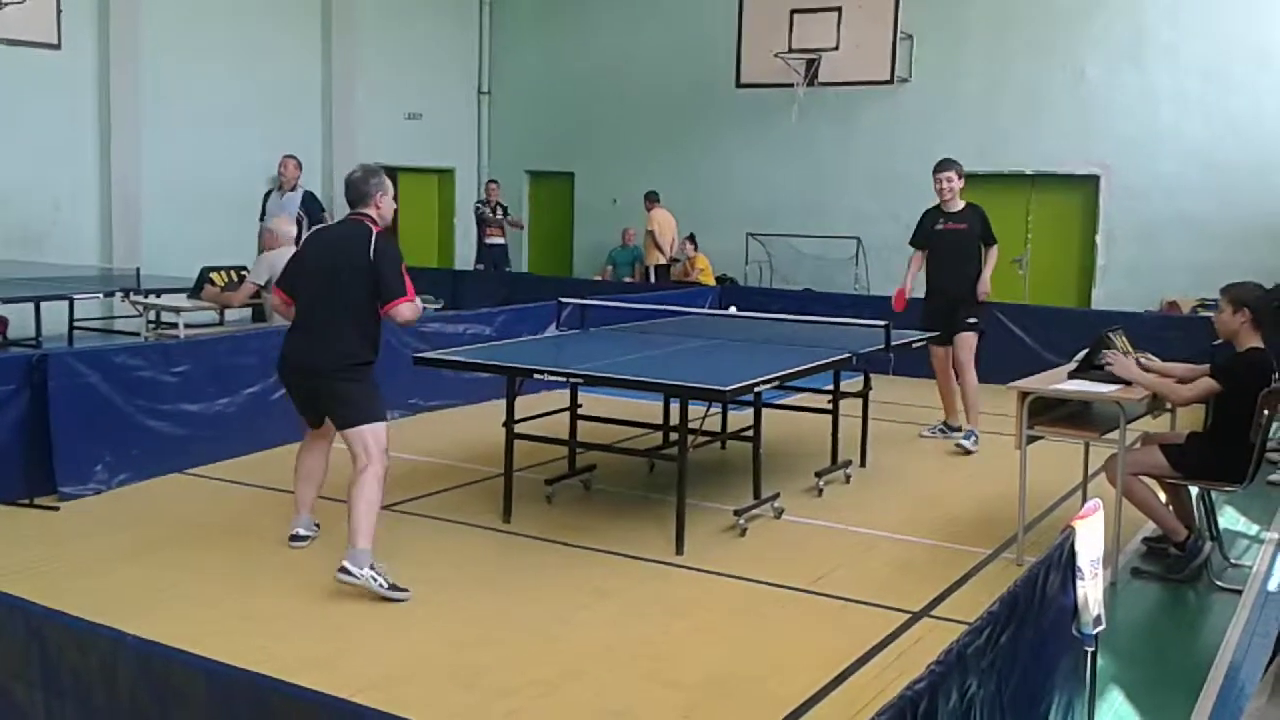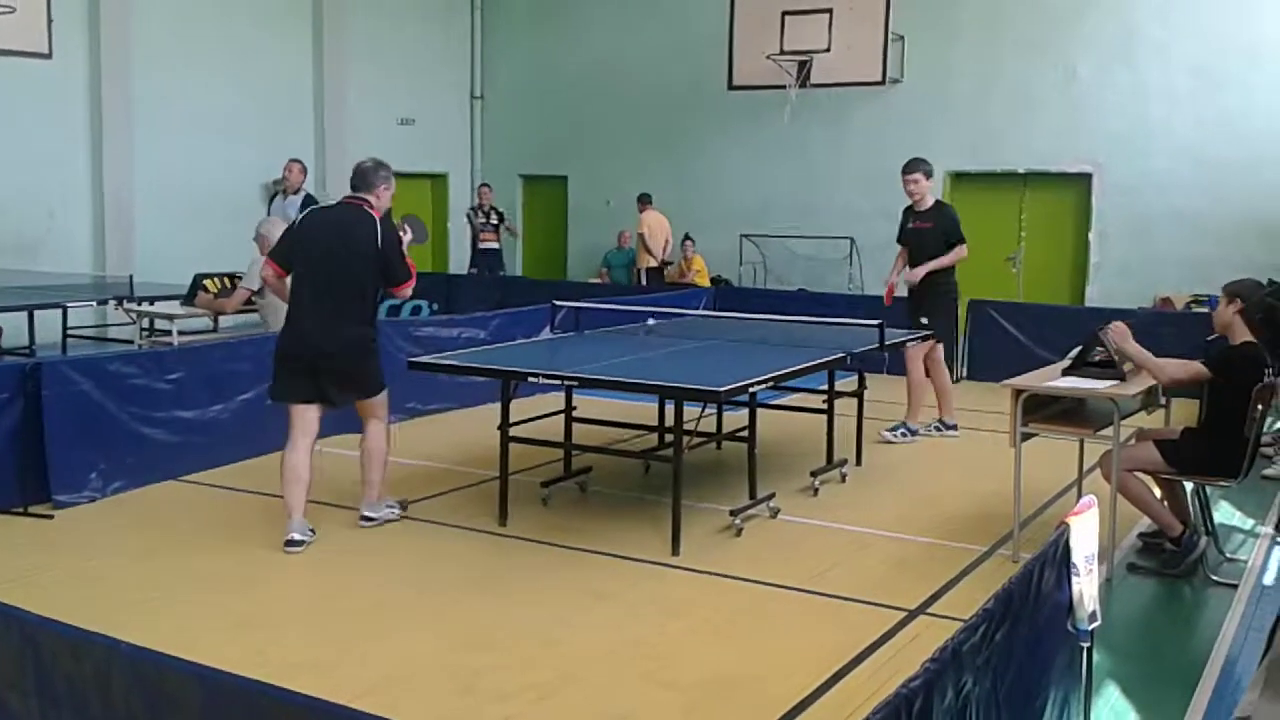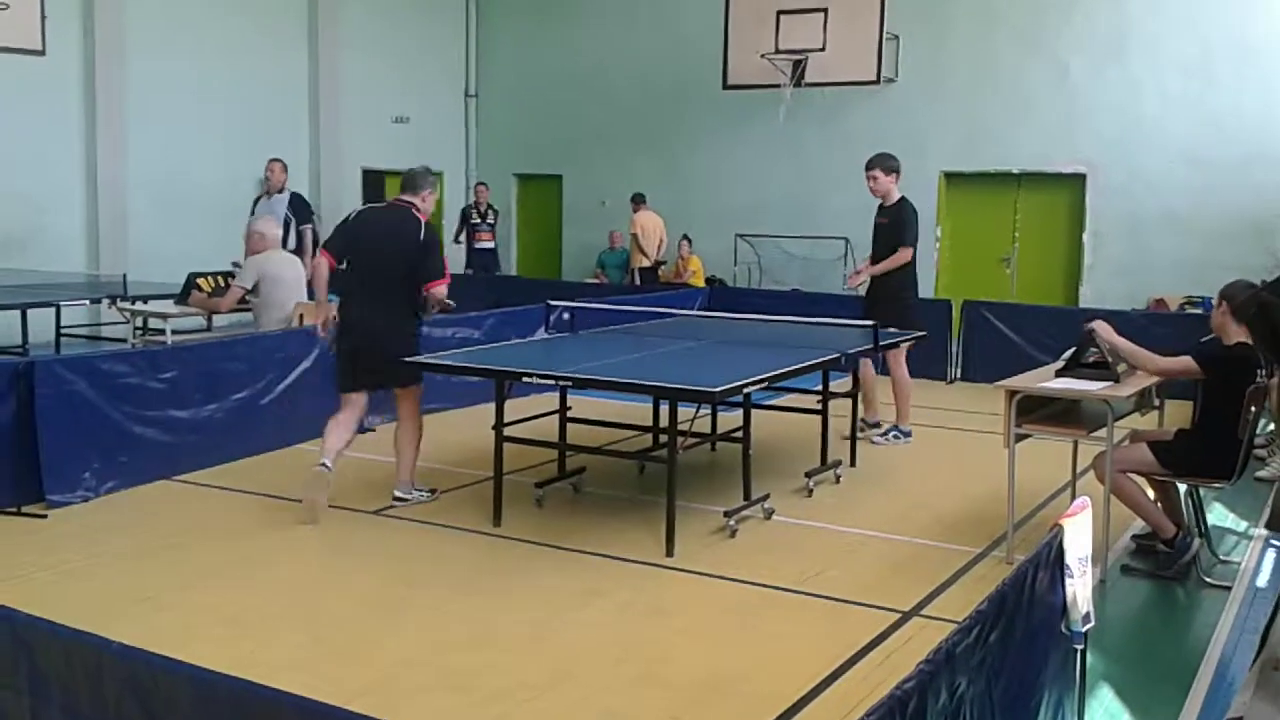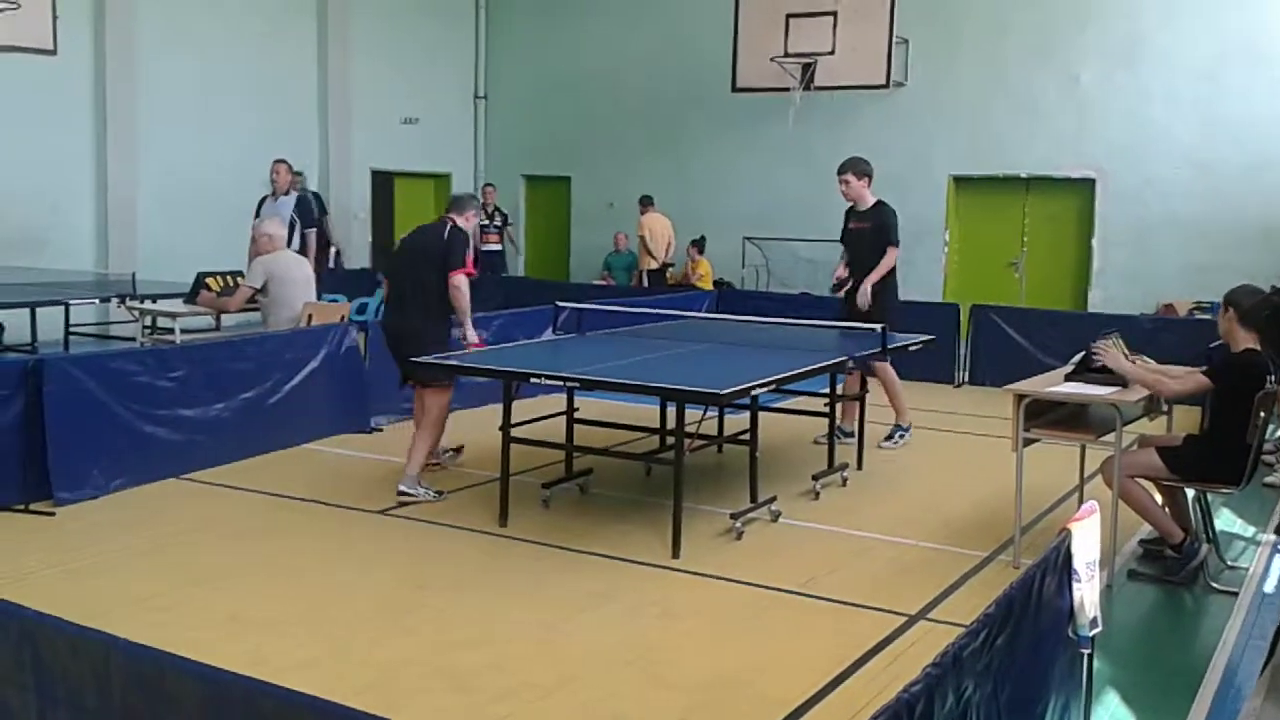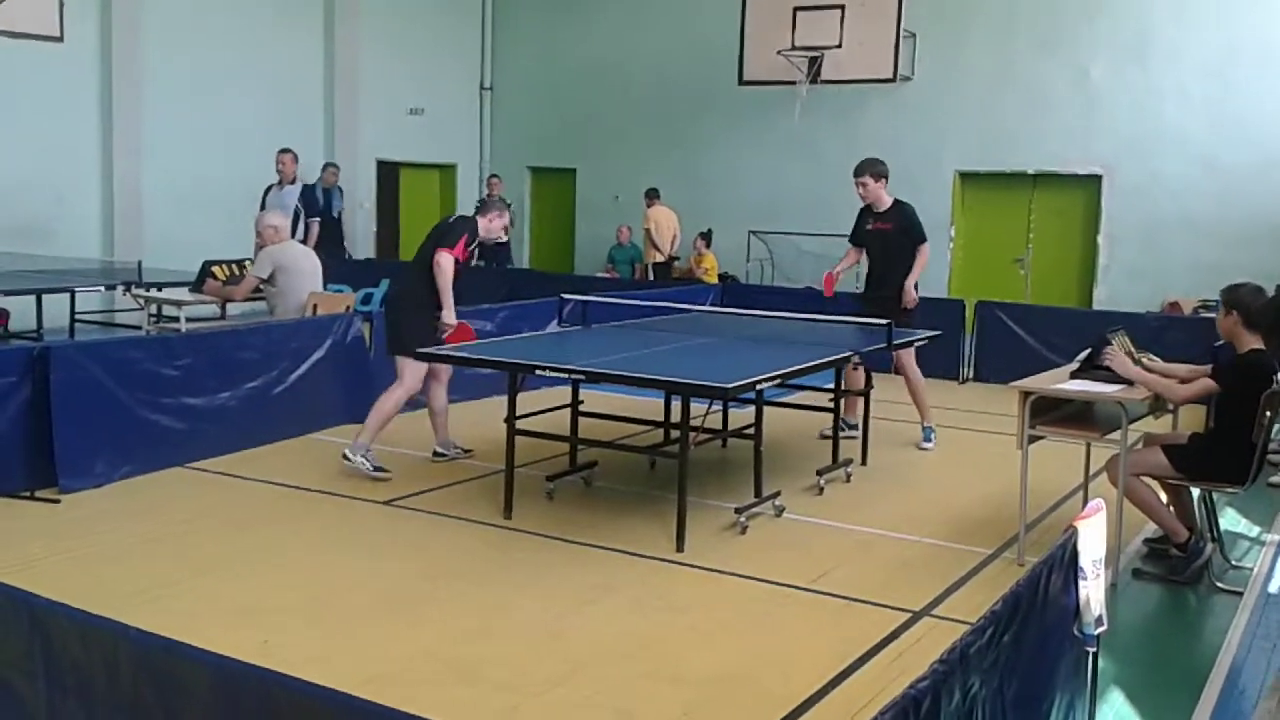
dt=0.4s
person 1, frame 1
left shoulder: (317, 237)
right shoulder: (380, 243)
left elbow: (279, 300)
right elbow: (401, 312)
right wrist: (418, 307)
left hip: (295, 360)
right hip: (345, 366)
left knee: (318, 434)
right knee: (372, 460)
left ankle: (302, 524)
right ankle: (359, 560)
person 1, frame 2
left shoulder: (309, 218)
right shoulder: (381, 229)
left elbow: (270, 274)
right elbow: (404, 290)
right wrist: (403, 250)
left hip: (298, 342)
right hip: (351, 343)
left knee: (301, 434)
right knee: (375, 417)
left ankle: (296, 528)
right ankle: (373, 505)
person 1, frame 3
left shoulder: (359, 217)
right shoulder: (424, 230)
left elbow: (321, 263)
right elbow: (438, 293)
left wrist: (322, 309)
right wrist: (434, 305)
left hip: (352, 330)
right hip: (396, 333)
left knee: (350, 411)
right knee: (408, 409)
left ankle: (324, 465)
right ankle: (405, 488)
person 1, frame 4
left shoulder: (413, 236)
right shoulder: (456, 235)
left elbow: (388, 285)
right elbow: (457, 283)
right wrist: (467, 326)
left hip: (395, 328)
right hip: (426, 328)
left knee: (425, 393)
right knee: (437, 405)
left ankle: (431, 454)
right ankle: (410, 482)
person 1, frame 5
left shoulder: (460, 230)
right shoulder: (467, 226)
right elbow: (442, 260)
left wrist: (444, 316)
right wrist: (448, 310)
left hip: (419, 308)
right hip: (411, 308)
left knee: (441, 373)
right knee: (409, 384)
left ankle: (443, 445)
right ankle: (358, 449)
person 2, frame 1
left shoulder: (1247, 364)
right shoulder: (1251, 358)
left elbow: (1183, 395)
right elbow: (1195, 372)
left wrist: (1134, 374)
right wrist: (1149, 365)
left hip: (1226, 459)
right hip: (1227, 448)
left knee: (1117, 466)
right knee: (1150, 441)
left ankle: (1185, 543)
right ankle: (1187, 533)
person 2, frame 2
left shoulder: (1238, 357)
right shoulder: (1249, 352)
left elbow: (1171, 376)
right elbow: (1190, 367)
left wrist: (1128, 346)
right wrist: (1145, 358)
left hip: (1220, 453)
right hip: (1223, 443)
left knee: (1112, 461)
right knee: (1145, 437)
left ankle: (1181, 538)
right ankle: (1182, 528)
person 2, frame 3
left shoulder: (1230, 357)
right shoulder: (1247, 354)
left elbow: (1160, 367)
right elbow: (1175, 367)
left wrist: (1112, 338)
right wrist: (1127, 355)
left hip: (1213, 455)
right hip: (1219, 446)
left knee: (1105, 463)
right knee: (1139, 439)
left ankle: (1174, 540)
right ankle: (1175, 530)
person 2, frame 4
left shoulder: (1240, 365)
right shoulder: (1255, 360)
left elbow: (1173, 389)
right elbow: (1192, 375)
left wrist: (1123, 366)
right wrist: (1145, 367)
left hip: (1222, 461)
right hip: (1228, 451)
left knee: (1113, 468)
right knee: (1148, 444)
left ankle: (1182, 545)
right ankle: (1183, 535)
person 2, frame 5
left shoulder: (1247, 365)
right shoulder: (1256, 359)
left elbow: (1180, 394)
right elbow: (1197, 373)
left wrist: (1132, 372)
right wrist: (1150, 366)
left hip: (1228, 460)
right hip: (1232, 450)
left knee: (1119, 466)
right knee: (1153, 442)
left ankle: (1187, 544)
right ankle: (1188, 535)
person 3, frame 1
left shoulder: (975, 214)
right shoulder: (930, 217)
left elbow: (992, 248)
right elbow: (919, 253)
left wrist: (985, 276)
right wrist: (908, 280)
left hip: (968, 299)
right hip: (936, 299)
left knee: (964, 360)
right knee: (940, 363)
left ankle: (972, 429)
right ankle: (952, 423)
person 3, frame 2
left shoulder: (944, 212)
right shoulder: (908, 214)
left elbow: (961, 250)
left wrist: (926, 268)
right wrist: (894, 274)
left hip: (940, 295)
right hip: (918, 295)
left knee: (913, 354)
right knee: (933, 359)
left ankle: (910, 424)
right ankle: (947, 421)
person 3, frame 3
left shoulder: (905, 211)
right shoulder: (881, 209)
left elbow: (905, 255)
left wrist: (868, 273)
right wrist: (865, 266)
left hip: (899, 298)
right hip: (878, 295)
left knee: (895, 360)
right knee: (861, 355)
left ankle: (903, 427)
right ankle: (870, 418)
person 3, frame 4
left shoulder: (884, 213)
right shoulder: (849, 215)
left elbow: (892, 255)
left wrist: (867, 284)
right wrist: (842, 268)
left hip: (878, 301)
right hip: (853, 300)
left knee: (879, 363)
right knee: (852, 363)
left ankle: (903, 423)
right ankle: (846, 428)
person 3, frame 5
left shoulder: (904, 212)
right shoulder: (864, 215)
left elbow: (923, 251)
left wrist: (910, 283)
right wrist: (839, 268)
left hip: (899, 300)
right hip: (872, 298)
left knee: (904, 361)
left ankle: (927, 426)
right ankle: (850, 421)
